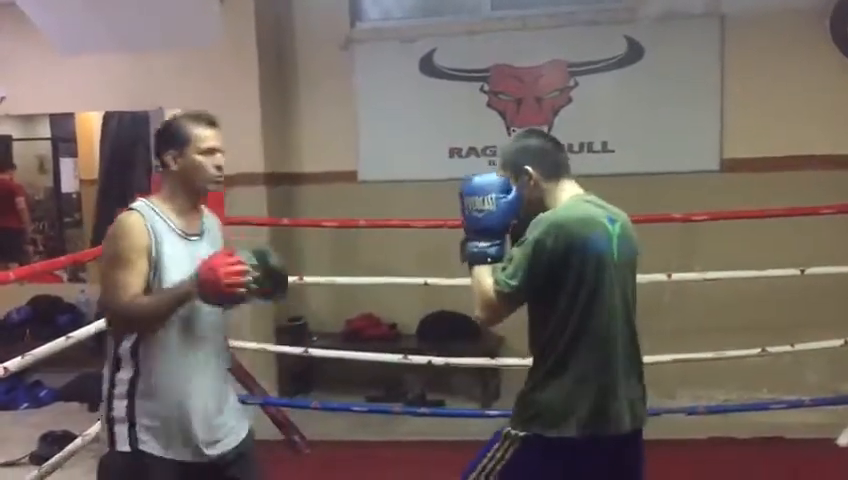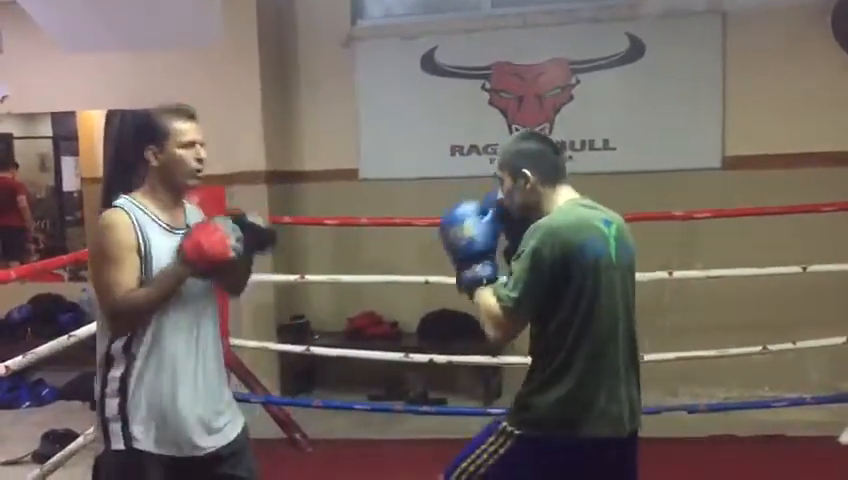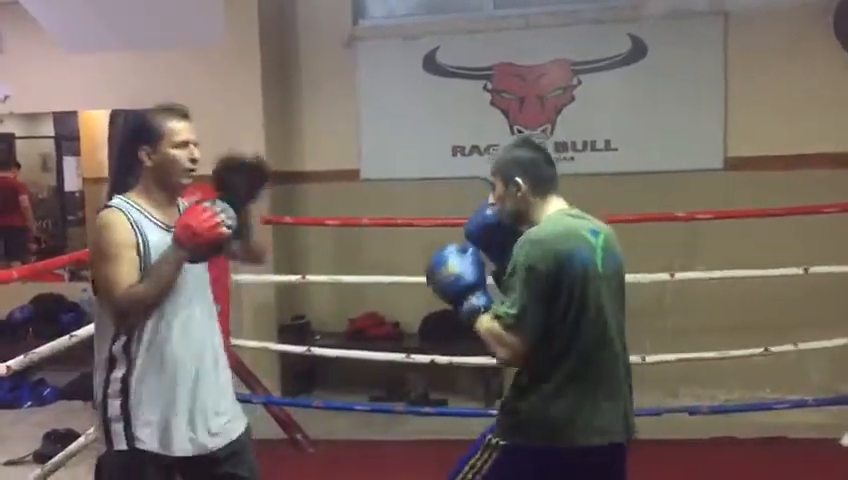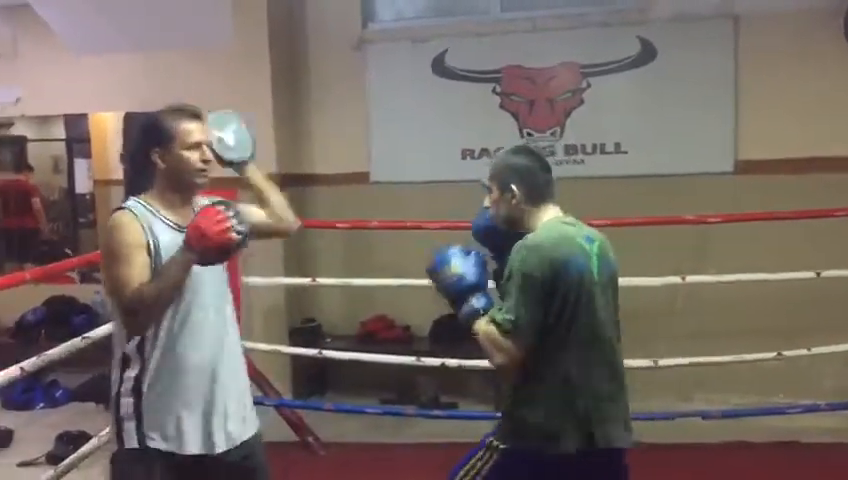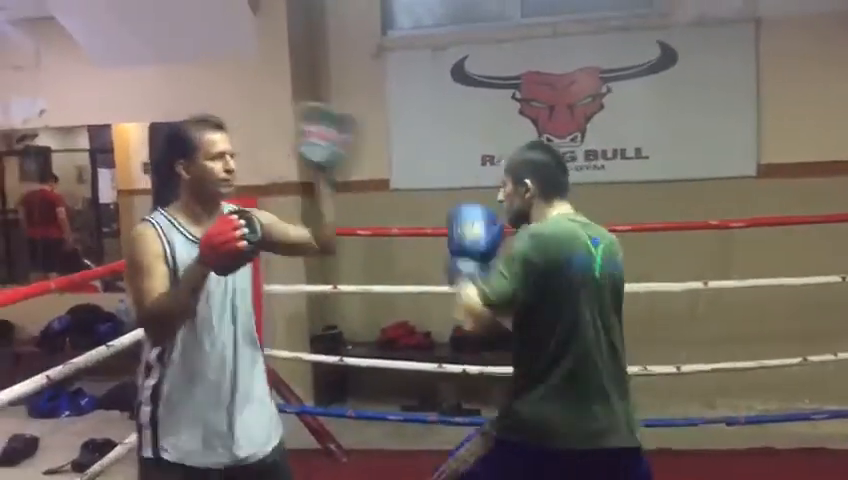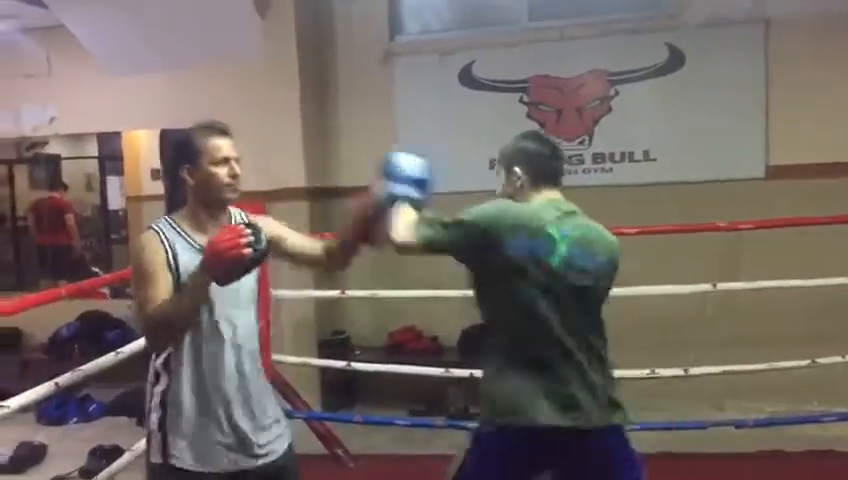
dt=0.1s
person 1, frame 1
left shoulder: (211, 222)
right shoulder: (133, 226)
right elbow: (120, 317)
left wrist: (246, 285)
right wrist: (196, 285)
right hip: (147, 419)
person 1, frame 2
left shoulder: (197, 217)
right shoulder: (120, 223)
left elbow: (229, 286)
right elbow: (120, 313)
left wrist: (240, 259)
right wrist: (184, 264)
right hip: (140, 417)
person 1, frame 3
left shoulder: (193, 212)
right shoulder: (115, 221)
left elbow: (255, 254)
right elbow: (126, 313)
left wrist: (241, 205)
right wrist: (180, 248)
right hip: (142, 414)
person 1, frame 4
left shoulder: (211, 212)
right shoulder: (128, 223)
left elbow: (287, 224)
right elbow: (136, 313)
left wrist: (247, 169)
right wrist: (190, 251)
left hip: (222, 404)
right hip: (155, 417)
person 1, frame 5
left shoulder: (242, 221)
right shoulder: (151, 234)
left elbow: (321, 243)
right elbow: (154, 323)
left wrist: (321, 177)
right wrist: (205, 263)
right hip: (178, 427)
person 1, frame 6
left shoulder: (253, 226)
right shoulder: (156, 241)
left elbow: (329, 256)
right elbow: (156, 332)
left wrist: (367, 213)
right wrist: (208, 269)
left hip: (255, 422)
right hip: (188, 432)
person 2, frame 1
left shoulder: (553, 225)
right shoulder: (617, 221)
left elbow: (487, 310)
left wrist: (482, 240)
right wrist: (526, 232)
left hip: (559, 417)
right hip: (622, 413)
person 2, frame 2
left shoulder: (550, 232)
right shoulder: (614, 225)
left elbow: (500, 327)
left wrist: (474, 266)
right wrist: (520, 239)
left hip: (554, 419)
right hip: (616, 414)
person 2, frame 3
left shoulder: (538, 243)
right shoulder: (602, 236)
left elbow: (509, 348)
left wrist: (470, 299)
right wrist: (505, 259)
left hip: (540, 429)
right hip: (606, 422)
person 2, frame 4
left shoulder: (535, 250)
right shoulder: (595, 243)
left elbow: (506, 355)
left wrist: (470, 300)
right wrist: (508, 264)
left hip: (540, 435)
right hip: (605, 428)
person 2, frame 5
left shoulder: (537, 240)
right shoulder: (608, 244)
left elbow: (477, 319)
left wrist: (468, 264)
left hip: (537, 429)
right hip: (611, 428)
person 2, frame 6
left shoulder: (498, 221)
right shoulder: (604, 243)
left elbow: (403, 238)
left wrist: (405, 194)
left hip: (519, 417)
right hip: (594, 417)
